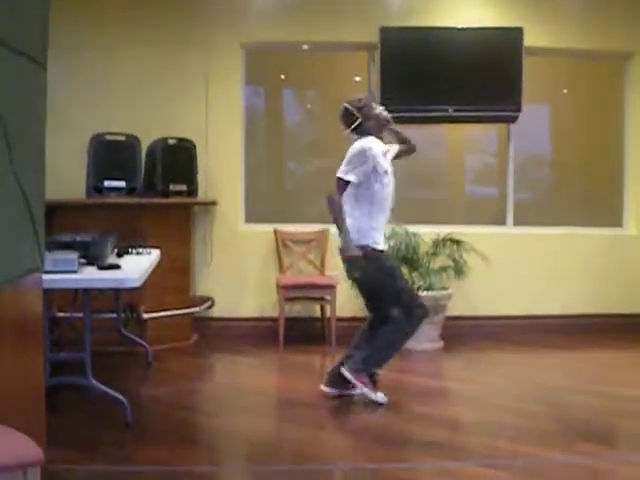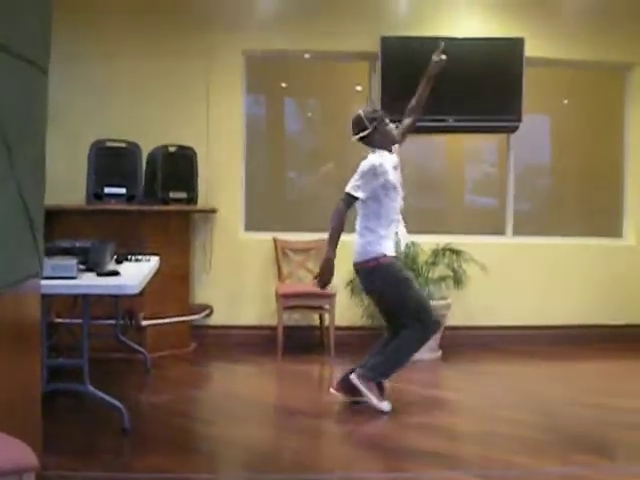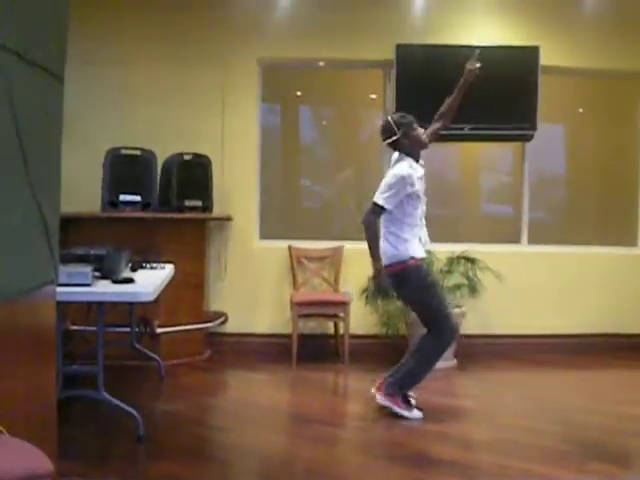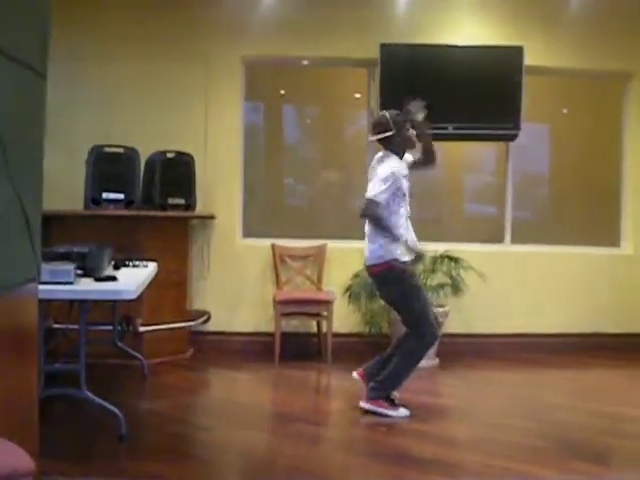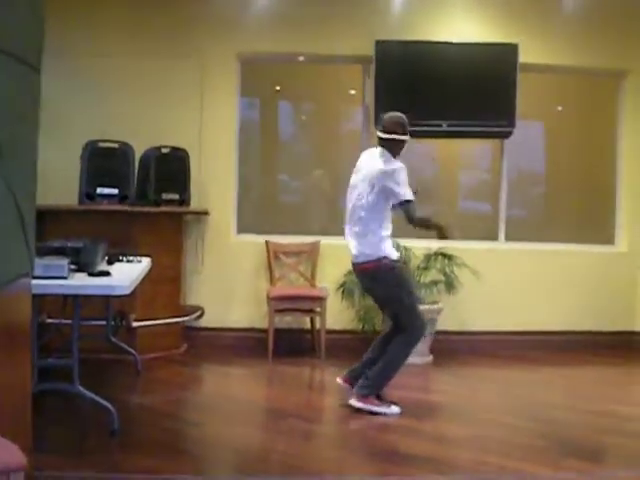
dt=0.4s
person 1, frame 1
left shoulder: (379, 149)
right shoulder: (364, 148)
left elbow: (411, 147)
right elbow: (335, 194)
left wrist: (389, 129)
right wrist: (347, 241)
left hip: (366, 249)
right hip: (364, 249)
left knee: (382, 317)
right knee: (414, 311)
left ankle: (338, 378)
right ankle: (361, 367)
person 1, frame 2
left shoulder: (388, 156)
right shoulder: (375, 165)
left elbow: (413, 114)
right elbow: (342, 207)
left wrist: (430, 75)
right wrist: (329, 256)
left hip: (380, 260)
right hip: (377, 261)
left knee: (400, 329)
right knee: (426, 322)
left ankle: (352, 381)
right ankle: (370, 375)
person 1, frame 3
left shoulder: (410, 162)
right shoulder: (402, 173)
left elbow: (441, 121)
right elbow: (370, 217)
left wrist: (464, 83)
right wrist: (377, 268)
left hip: (409, 262)
right hip: (404, 264)
left knee: (438, 329)
right knee: (444, 330)
left ankle: (391, 384)
right ankle: (395, 390)
person 1, frame 4
left shoulder: (395, 163)
right shoulder: (388, 168)
left elbow: (429, 159)
right elbow: (369, 210)
left wrist: (420, 124)
right wrist: (404, 242)
left hip: (391, 262)
right hip: (388, 262)
left knee: (422, 329)
right knee: (426, 331)
left ankle: (372, 374)
right ankle: (378, 394)
person 1, frame 5
left shoulder: (367, 157)
right shoulder: (393, 168)
right elbow: (412, 216)
right wrist: (435, 226)
left hip: (363, 259)
right hip: (378, 260)
left knee: (402, 324)
right knee: (411, 328)
left ankle: (356, 378)
right ankle: (366, 392)
